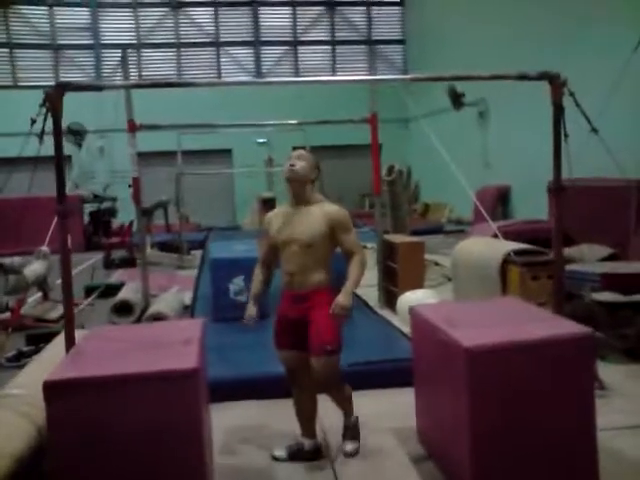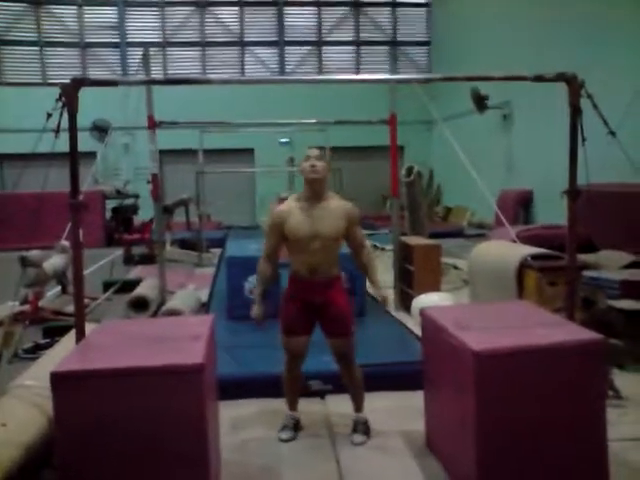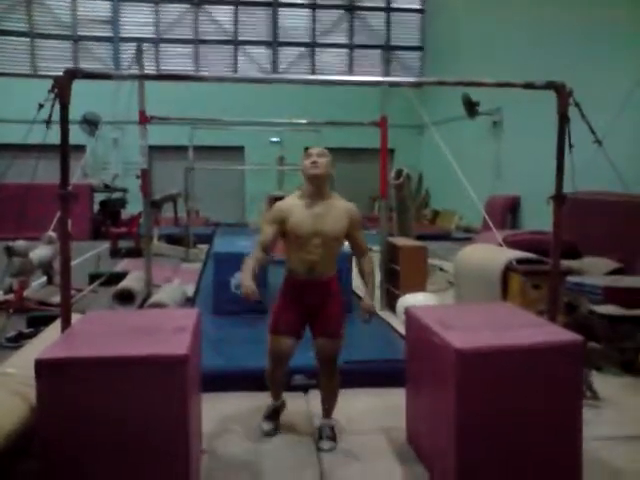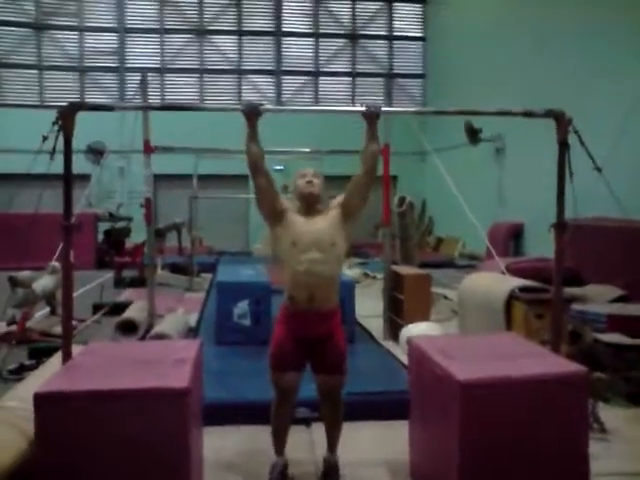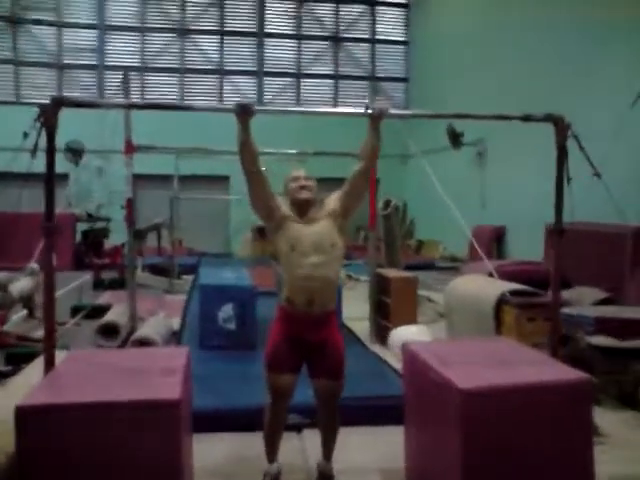
dt=1s
person 1, frame 1
left shoulder: (332, 213)
right shoulder: (273, 219)
left elbow: (357, 255)
right elbow: (264, 265)
left wrist: (347, 292)
right wrist: (252, 300)
left hip: (320, 301)
right hip: (287, 302)
left knee: (326, 377)
right knee: (297, 375)
left ankle: (350, 423)
right ankle: (309, 442)
person 1, frame 2
left shoulder: (346, 210)
right shoulder: (282, 213)
left elbow: (361, 250)
right elbow: (268, 258)
left wrist: (376, 285)
right wrist: (257, 299)
left hip: (332, 288)
right hip: (297, 290)
left knee: (345, 357)
right knee: (293, 358)
left ankle: (359, 416)
right ankle: (292, 416)
person 1, frame 3
left shoulder: (347, 211)
right shoulder: (283, 209)
left elbow: (362, 253)
right elbow: (262, 246)
left wrist: (370, 291)
right wrist: (247, 274)
left hip: (328, 290)
right hip: (293, 289)
left knee: (328, 360)
right knee: (278, 355)
left ankle: (327, 422)
right ankle: (276, 402)
person 1, frame 4
left shoulder: (339, 214)
right shoulder: (281, 217)
left elbow: (367, 171)
right elbow: (258, 171)
left wrist: (371, 129)
right wrist: (252, 127)
left hip: (328, 322)
right hip: (291, 321)
left knee: (331, 394)
right knee: (284, 393)
person 1, frame 5
left shoulder: (335, 213)
right shoulder: (278, 217)
left elbow: (364, 169)
right elbow: (252, 170)
left wrist: (374, 127)
right wrist: (244, 126)
left hip: (326, 325)
right hip: (289, 324)
left knee: (329, 399)
right knee: (279, 396)
